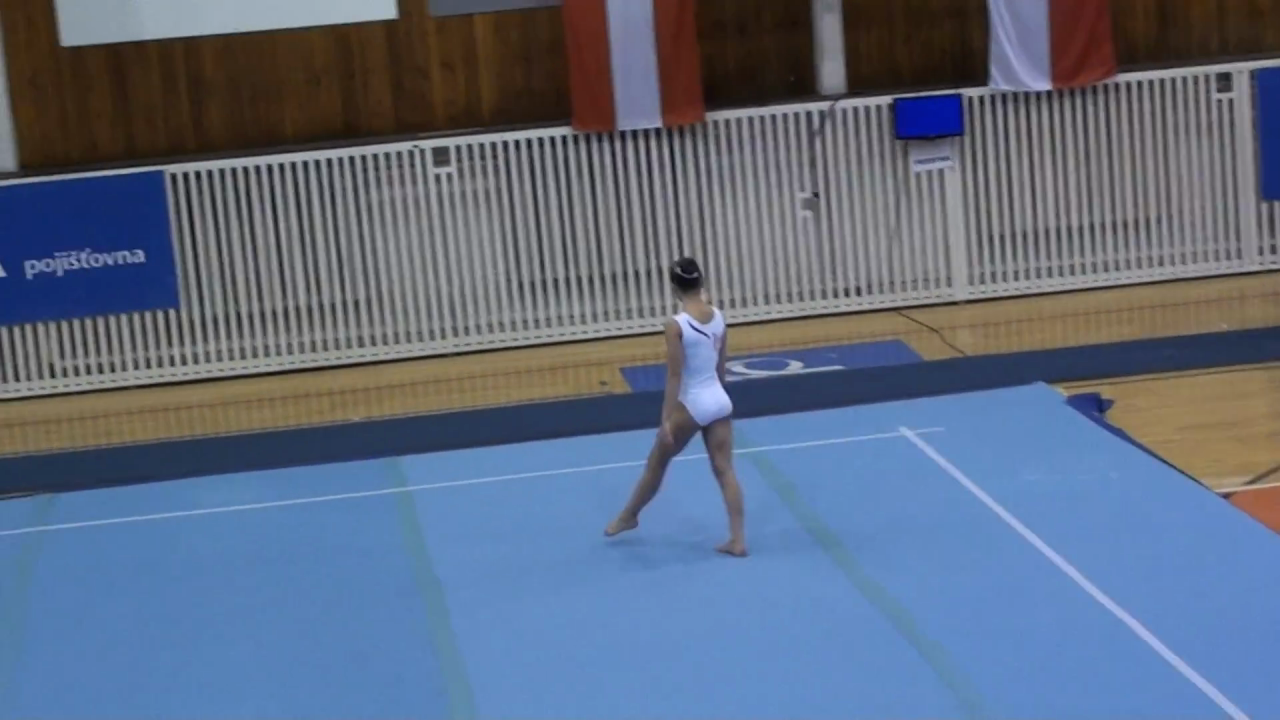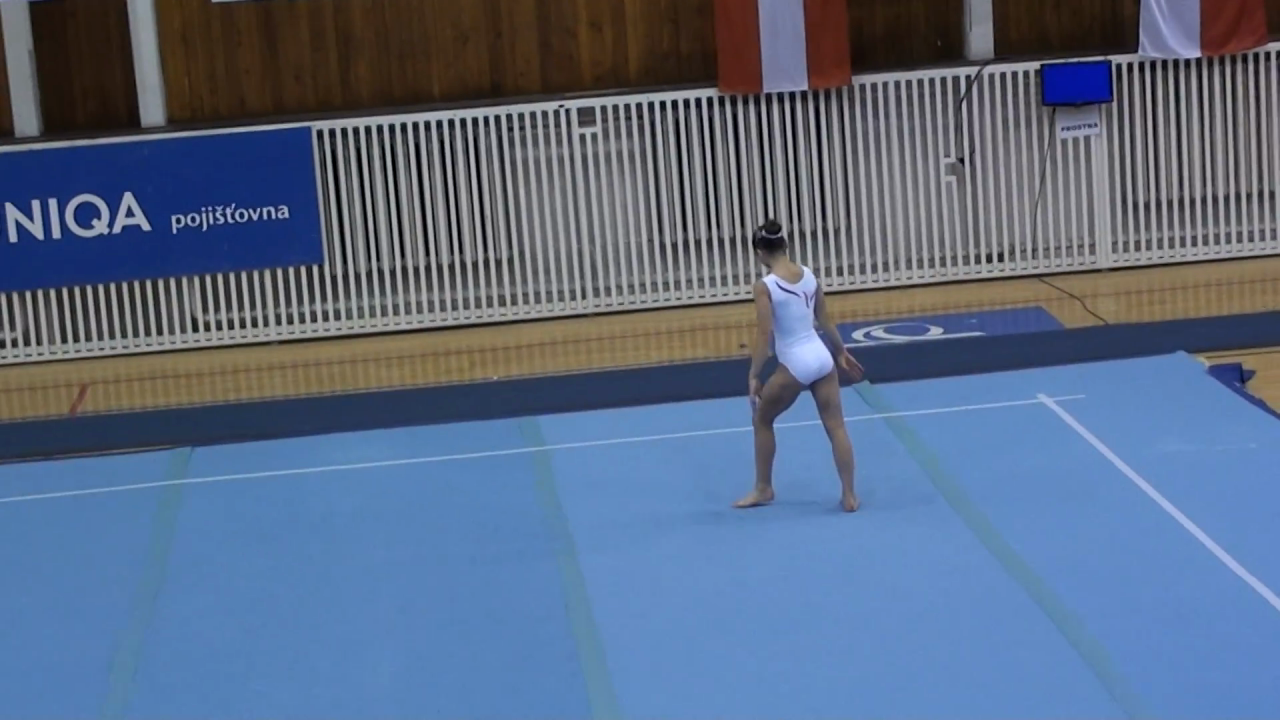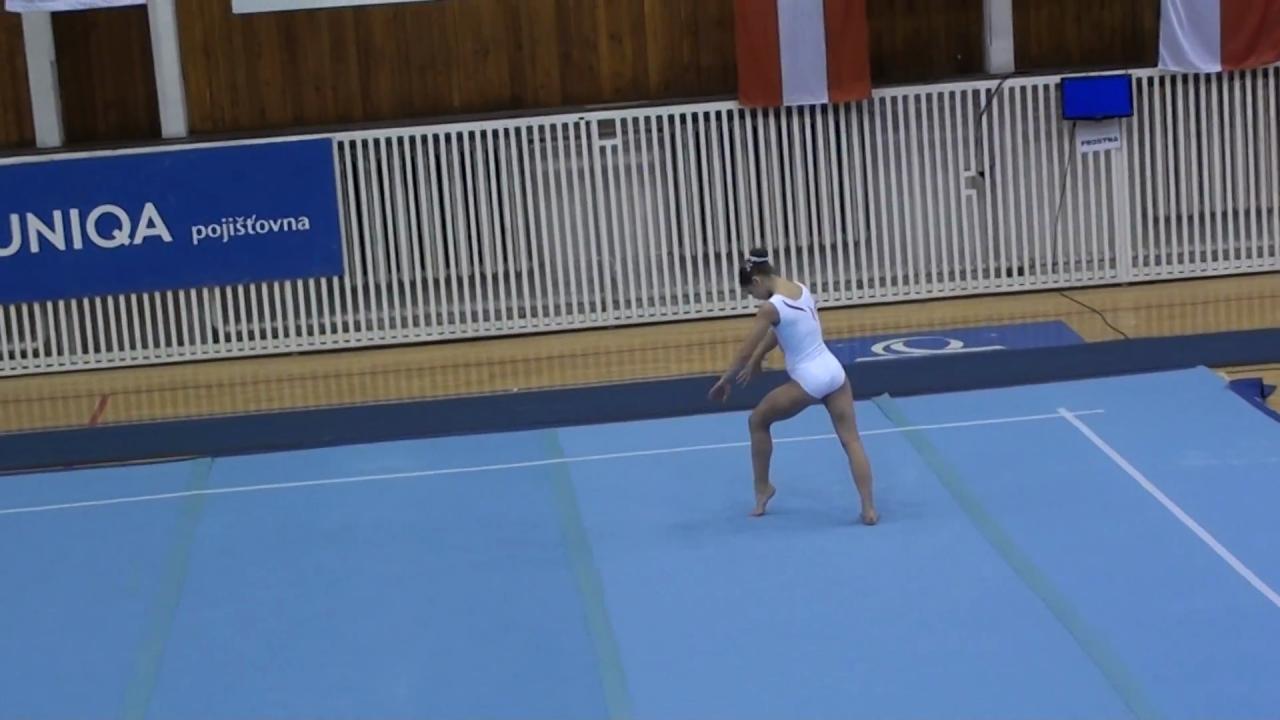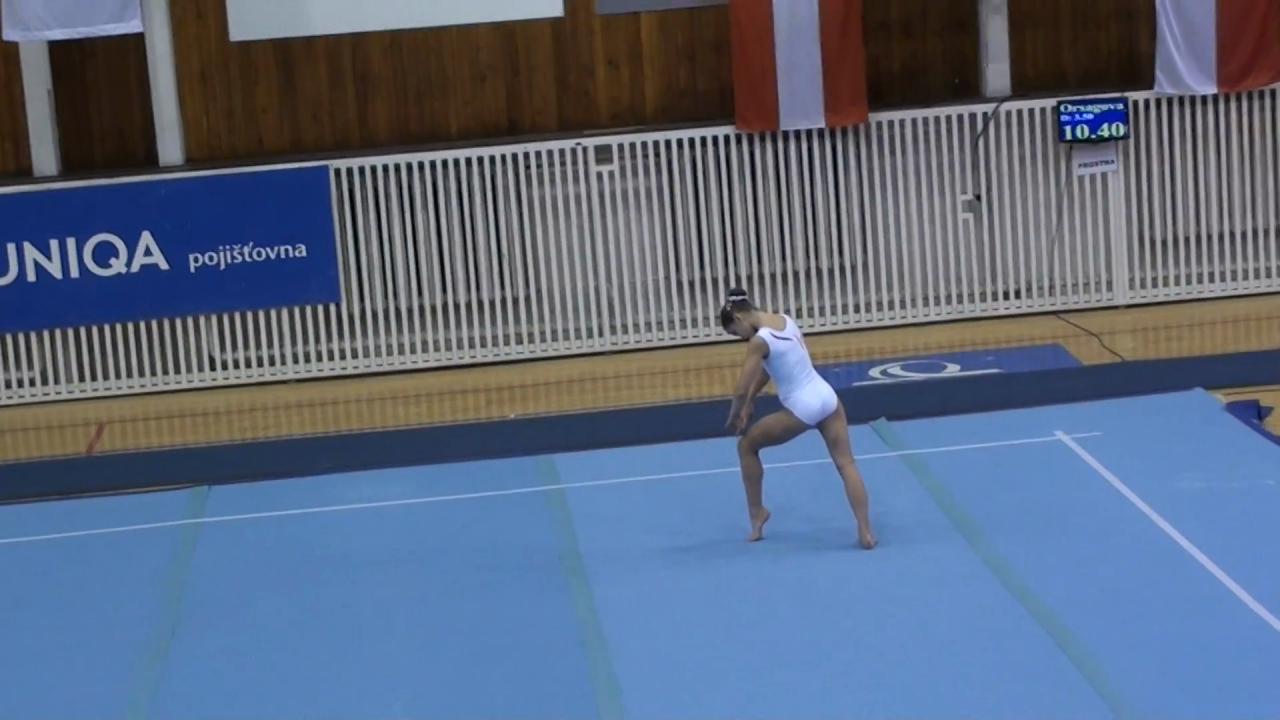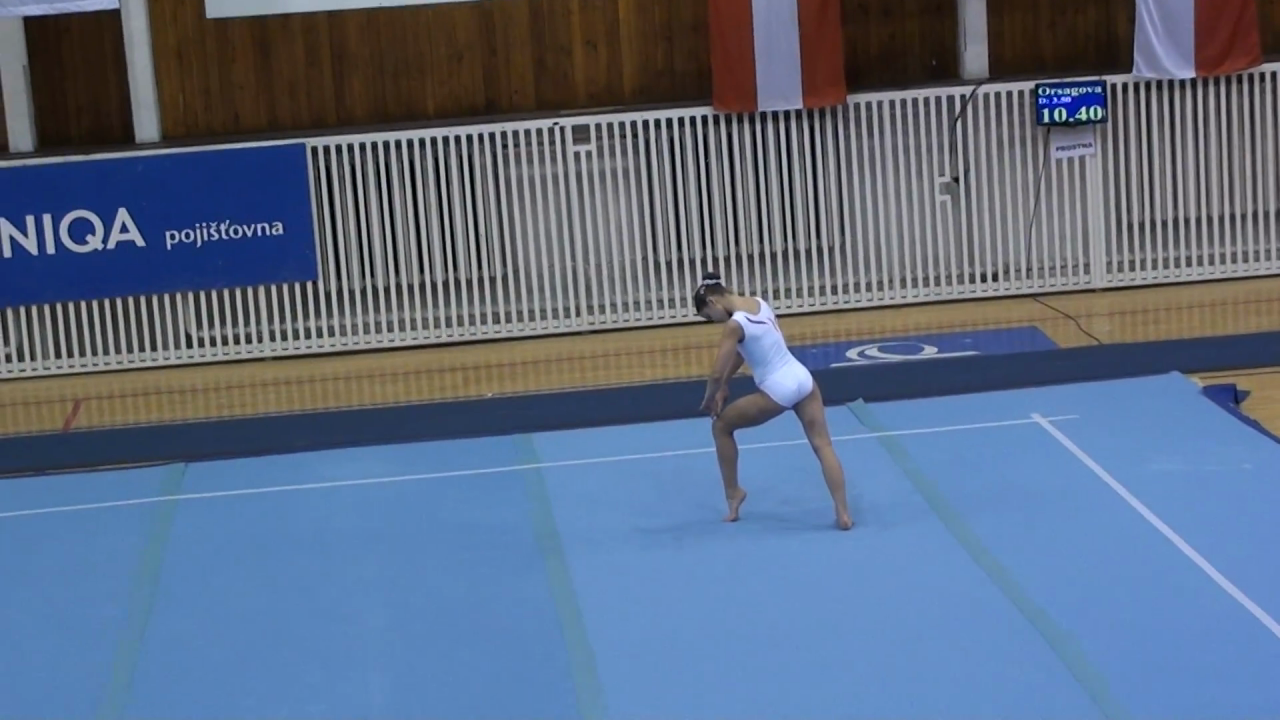
dt=0.7s
person 1, frame 1
left shoulder: (674, 325)
right shoulder: (717, 316)
left elbow: (673, 376)
right elbow: (720, 365)
left wrist: (667, 419)
left hip: (692, 405)
right hip: (719, 401)
left knee: (656, 464)
right knee: (725, 470)
left ankle: (627, 518)
right ankle: (737, 539)
person 1, frame 2
left shoulder: (764, 286)
right shoulder: (809, 275)
left elbow: (763, 335)
right elbow: (825, 321)
left wrist: (753, 376)
right wrist: (842, 353)
left hip: (794, 365)
right hip: (822, 358)
left knee: (762, 420)
right knee: (836, 427)
left ankle: (763, 489)
right ankle: (849, 496)
person 1, frame 3
left shoulder: (771, 307)
right shoulder: (802, 289)
left elbow: (744, 350)
left wrist: (725, 381)
right wrist: (757, 359)
left hip: (808, 381)
right hip: (834, 372)
left knee: (757, 421)
right knee: (851, 440)
left ankle: (762, 488)
right ankle: (868, 509)
person 1, frame 4
left shoulder: (759, 341)
right shoulder: (786, 320)
left elbow: (741, 390)
left wrist: (735, 417)
right wrist: (750, 402)
left hip: (802, 409)
right hip: (827, 398)
left knee: (746, 445)
right knee: (846, 464)
left ankle: (757, 512)
right ankle: (866, 532)
person 1, frame 5
left shoulder: (734, 325)
right shoulder: (760, 303)
left elbow: (716, 373)
left wrist: (709, 400)
right wrist: (724, 385)
left hip: (778, 392)
right hip: (803, 380)
left knee: (721, 426)
right knee: (823, 445)
left ankle: (733, 492)
right ankle: (843, 513)
